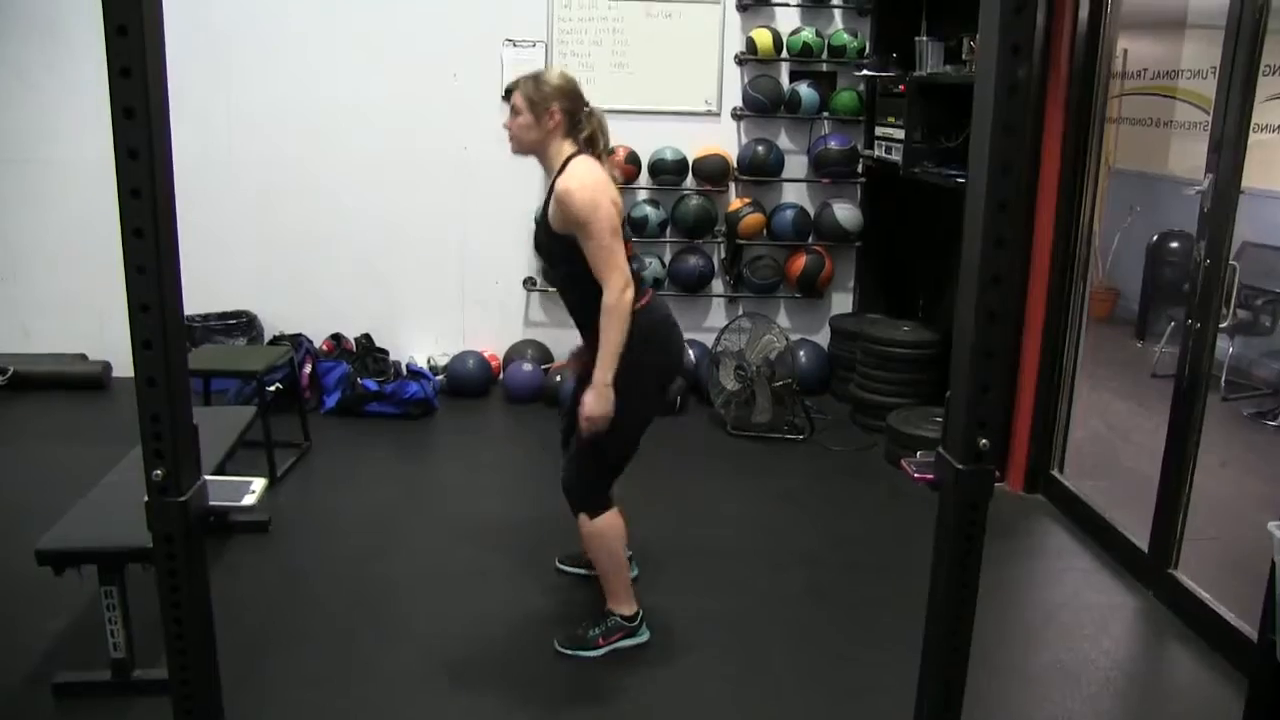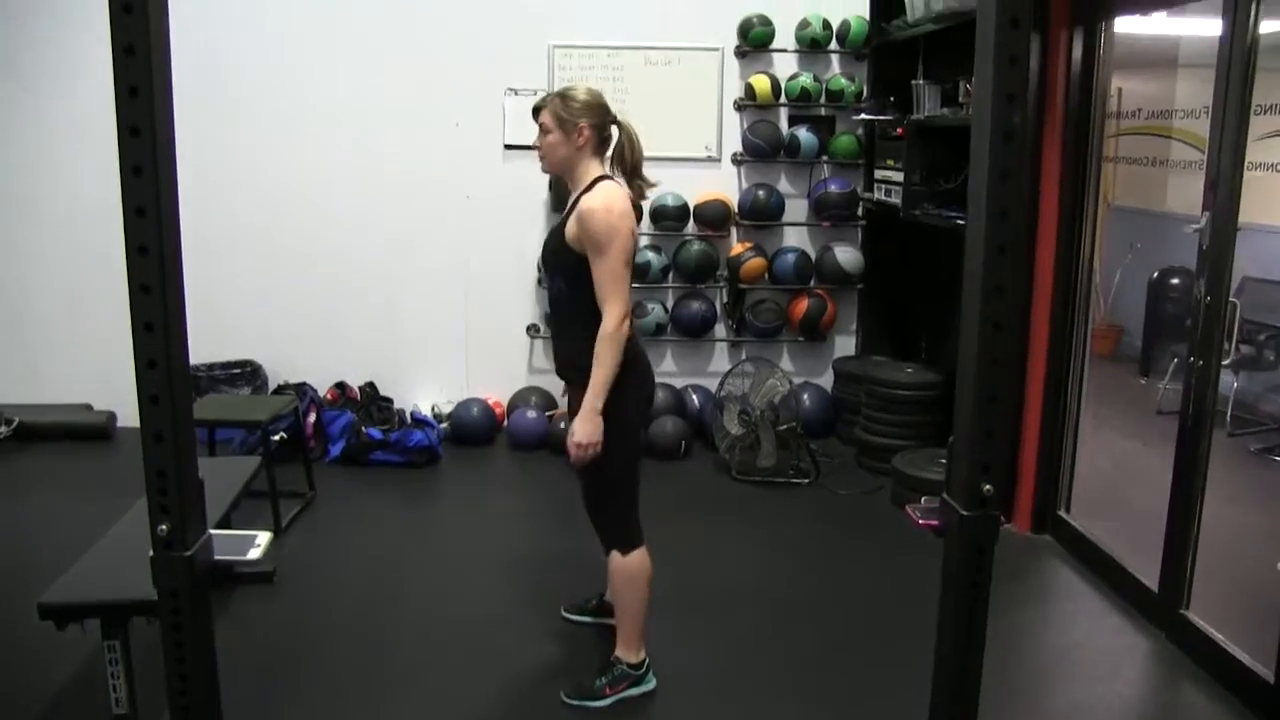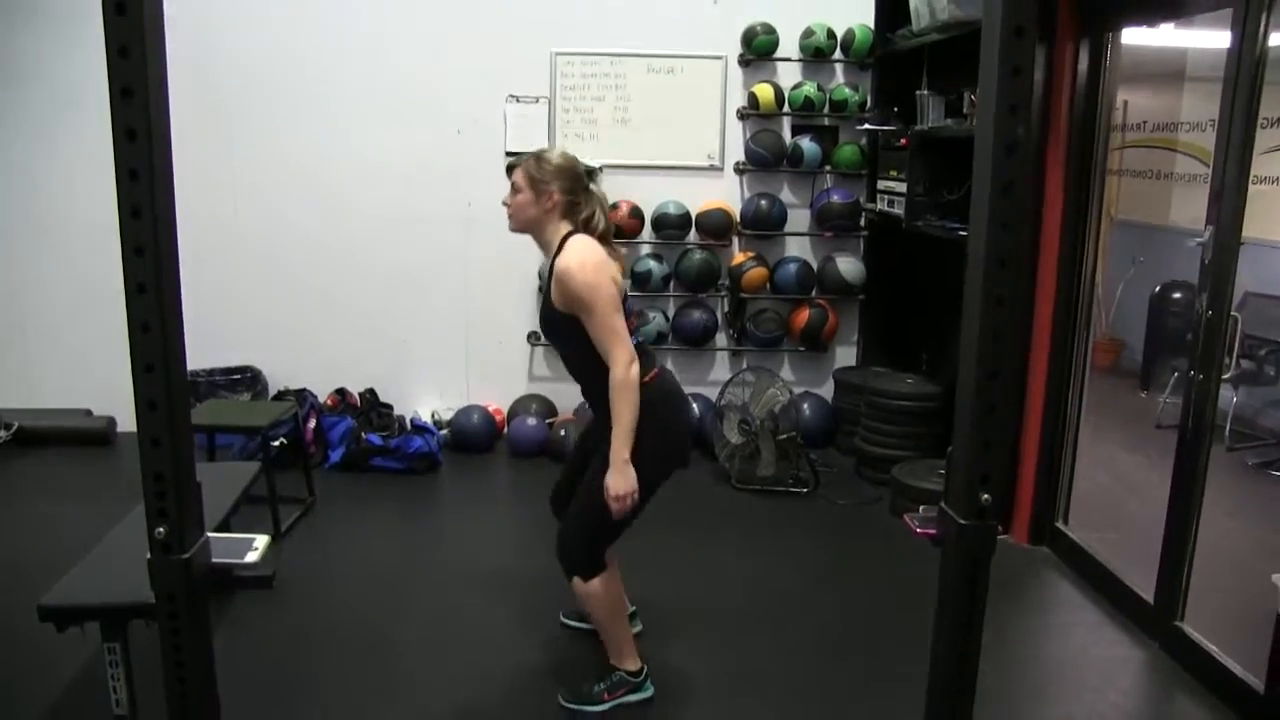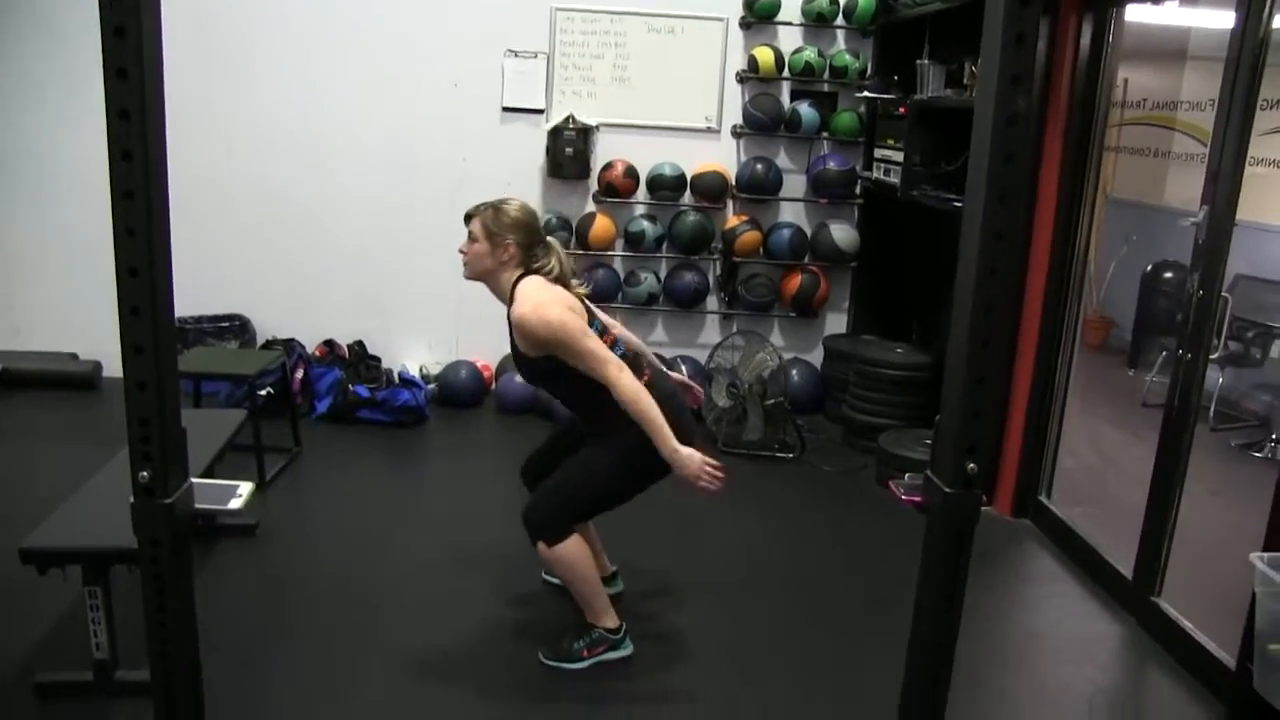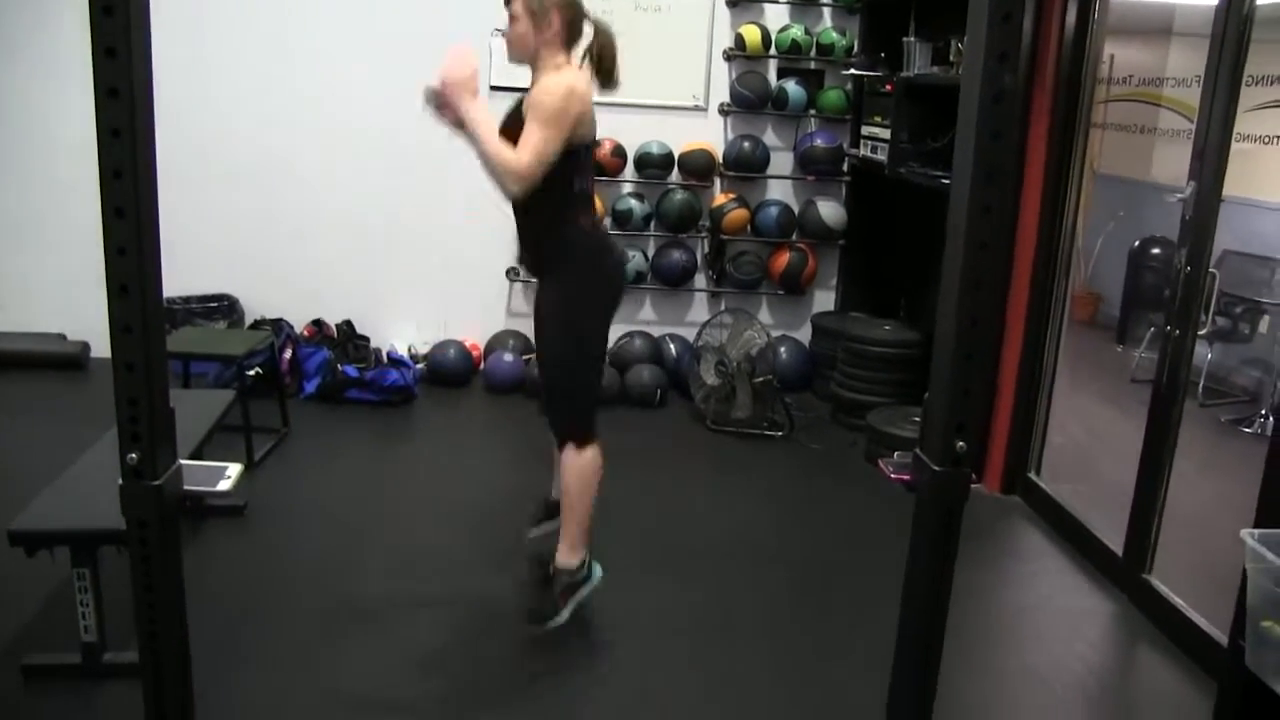
dt=0.4s
person 1, frame 1
left shoulder: (576, 184)
right shoulder: (572, 174)
left elbow: (618, 288)
left wrist: (602, 384)
right wrist: (589, 350)
left hip: (643, 346)
right hip: (628, 338)
left knee: (584, 479)
right knee: (581, 445)
left ankle: (623, 617)
right ankle: (608, 550)
person 1, frame 2
left shoulder: (603, 204)
right shoulder: (588, 197)
left elbow: (615, 318)
left wrist: (591, 412)
left hip: (611, 384)
right hip: (594, 376)
left knee: (617, 518)
right knee: (601, 504)
left ankle: (631, 665)
right ankle: (617, 600)
person 1, frame 3
left shoulder: (576, 262)
right shoulder: (571, 251)
left elbow: (624, 364)
left wrist: (621, 463)
right wrist: (609, 447)
left hip: (651, 419)
right hip: (629, 411)
left knee: (578, 547)
right knee: (568, 506)
left ankle: (629, 673)
right ankle: (615, 608)
person 1, frame 4
left shoulder: (530, 311)
right shoulder: (533, 288)
left elbow: (615, 376)
right elbow: (609, 328)
left wrist: (675, 451)
right wrist: (663, 374)
left hip: (644, 425)
right hip: (632, 412)
left knee: (544, 517)
right knee: (539, 474)
left ankle: (607, 631)
right ankle: (600, 571)
person 1, frame 5
left shoulder: (559, 87)
right shoulder: (551, 86)
left elbow: (517, 178)
right elbow: (520, 171)
left wrist: (467, 109)
right wrist: (466, 116)
left hip: (580, 267)
right hip: (561, 264)
left knee: (570, 413)
right knee: (560, 397)
left ankle: (572, 564)
right ankle: (569, 494)
